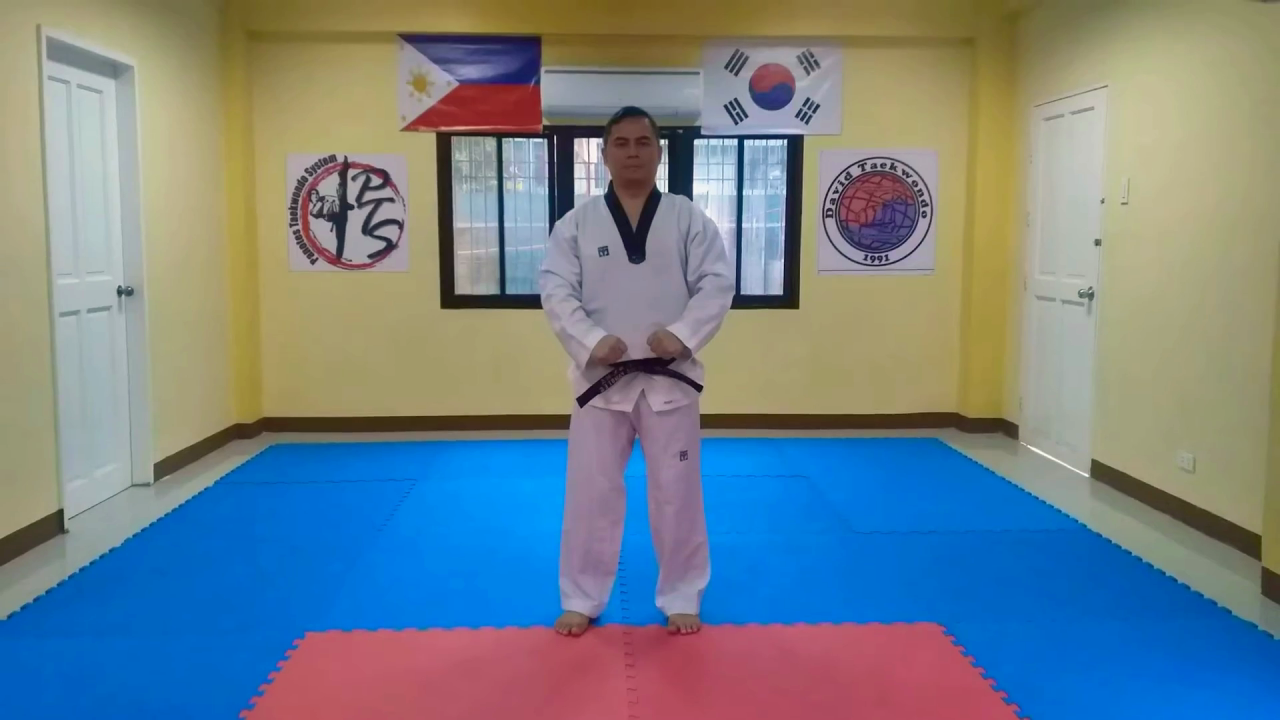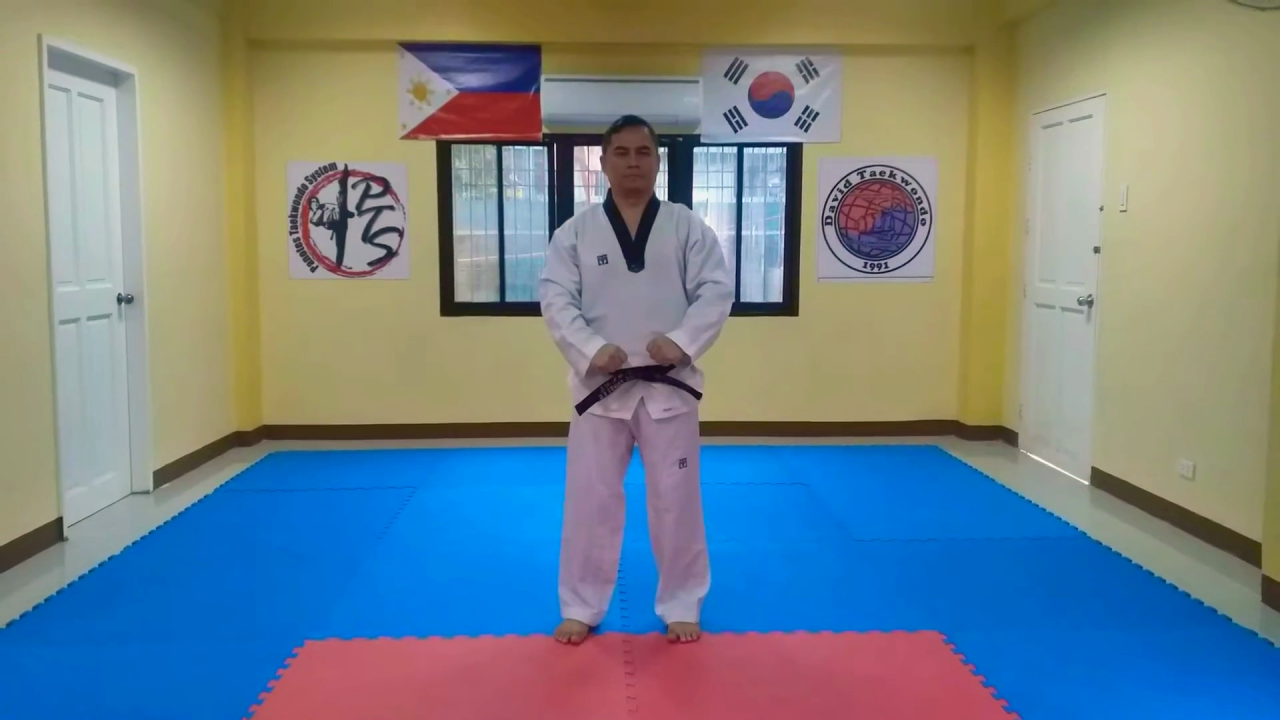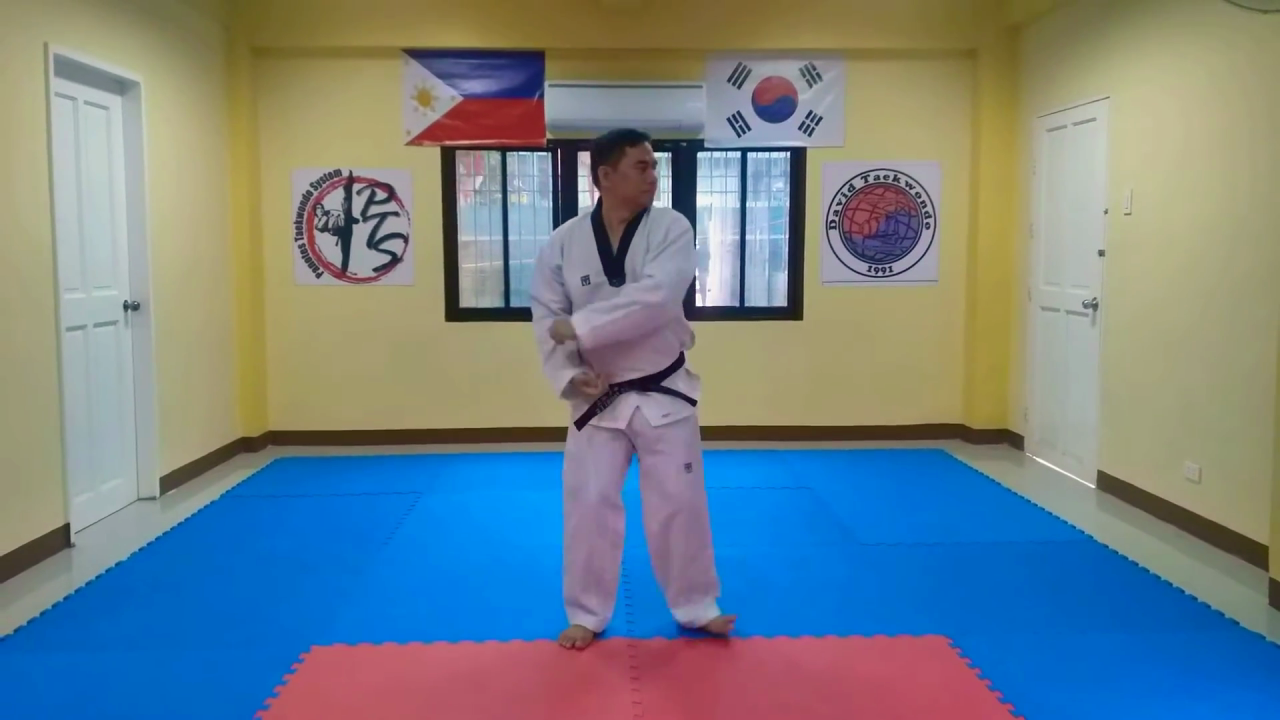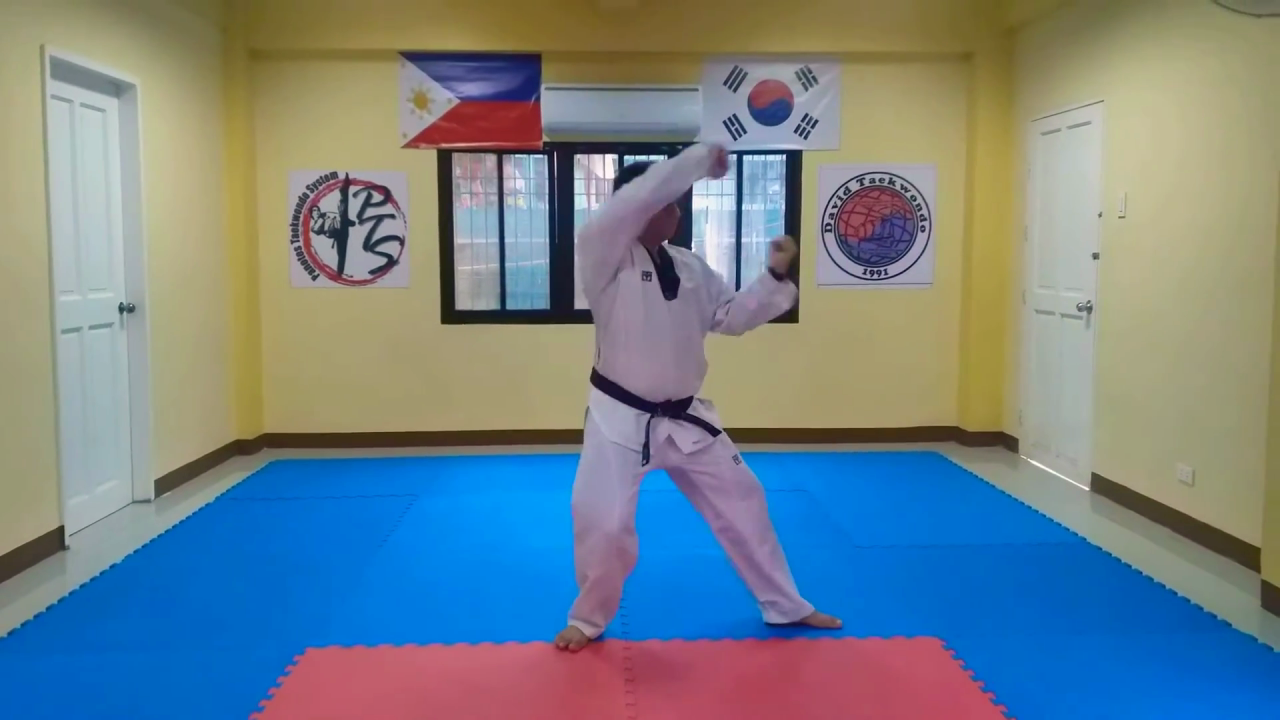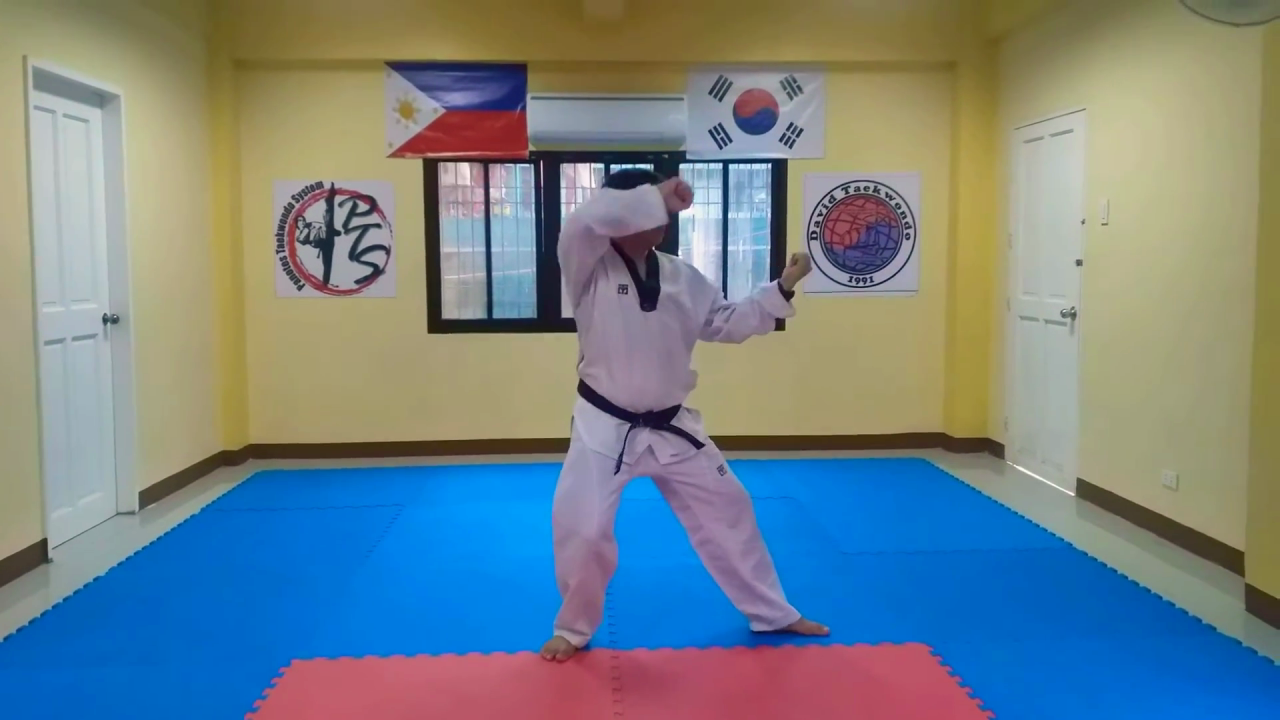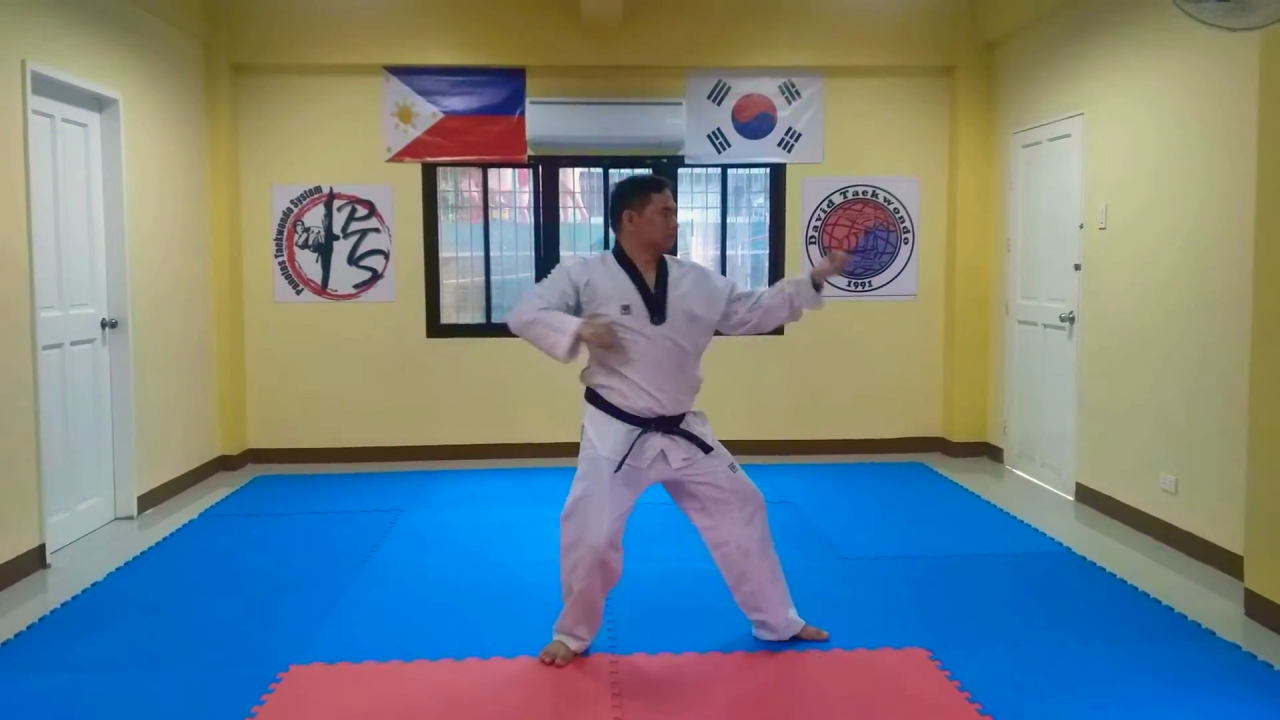
dt=0.5s
person 1, frame 1
left shoulder: (688, 218)
right shoulder: (577, 223)
left elbow: (718, 283)
right elbow: (555, 290)
left wrist: (683, 334)
right wrist: (590, 340)
left hip: (670, 377)
right hip: (602, 377)
left knee: (677, 491)
right knee: (592, 491)
left ankle: (681, 597)
right ankle: (581, 599)
person 1, frame 2
left shoulder: (686, 226)
right shoulder: (576, 231)
left elbow: (717, 291)
right elbow: (555, 299)
left wrist: (683, 342)
right wrist: (590, 350)
left hip: (669, 384)
right hip: (600, 385)
left knee: (676, 499)
right knee: (591, 498)
left ankle: (681, 606)
right ankle: (581, 607)
person 1, frame 3
left shoulder: (671, 228)
right shoulder: (563, 243)
left elbow: (655, 296)
right elbow: (546, 317)
left wrist: (579, 329)
right wrist: (567, 375)
left hip: (663, 391)
right hip: (599, 397)
left knee: (680, 502)
right knee: (589, 505)
left ankle: (697, 606)
right ankle: (587, 614)
person 1, frame 4
left shoulder: (689, 266)
right shoulder: (603, 253)
left elbow: (733, 316)
right elbow: (634, 200)
left wrist: (777, 275)
right wrist: (701, 160)
left hip: (686, 417)
right hip: (621, 418)
left knee: (742, 504)
right knee: (605, 524)
left ankle: (786, 605)
right ankle: (588, 619)
person 1, frame 5
left shoulder: (681, 276)
right shoulder: (588, 266)
left elbow: (727, 323)
right elbow: (586, 218)
left wrist: (782, 288)
right wrist: (658, 197)
left hip: (671, 426)
right hip: (605, 427)
left knee: (727, 511)
right knee: (584, 530)
left ankle: (773, 613)
right ankle: (573, 628)
person 1, frame 6
left shoulder: (690, 275)
right shoulder: (587, 275)
left elbow: (751, 311)
right elbow: (524, 315)
left wrist: (812, 283)
right wrist: (576, 330)
left hip: (680, 432)
right hip: (615, 433)
left knee: (741, 512)
right knee: (592, 537)
left ankle: (778, 621)
right ankle: (572, 633)
